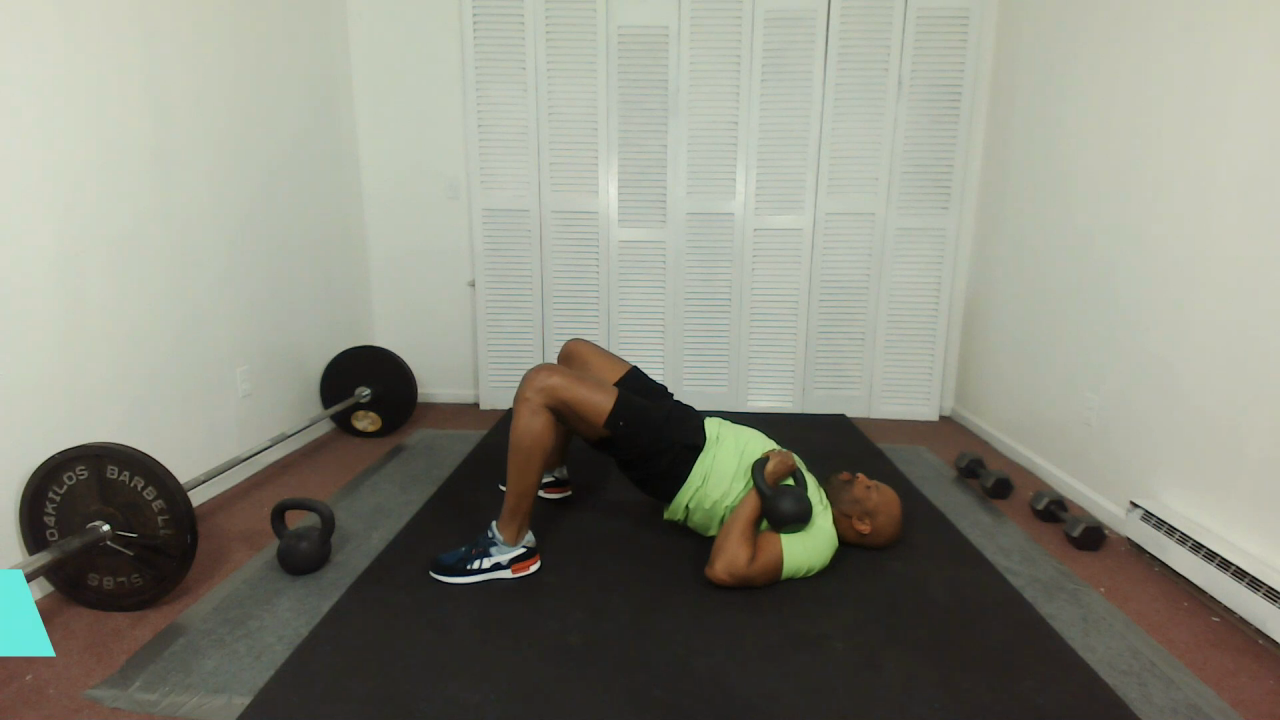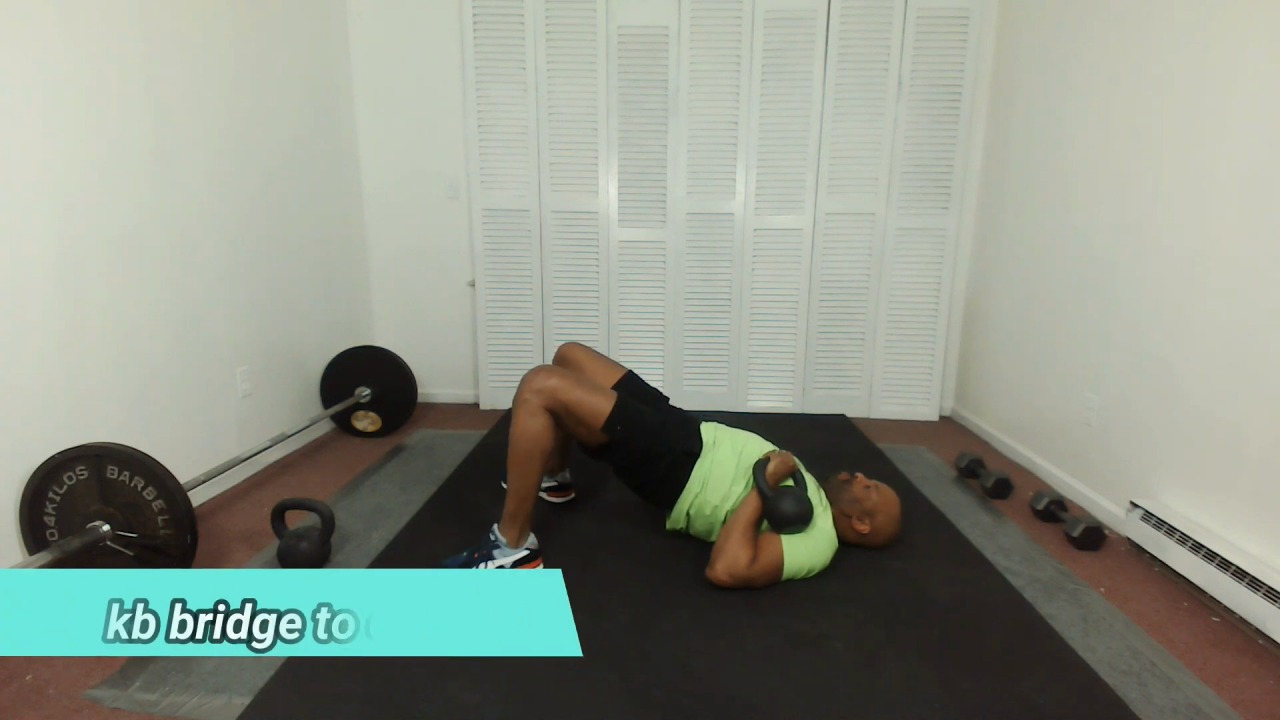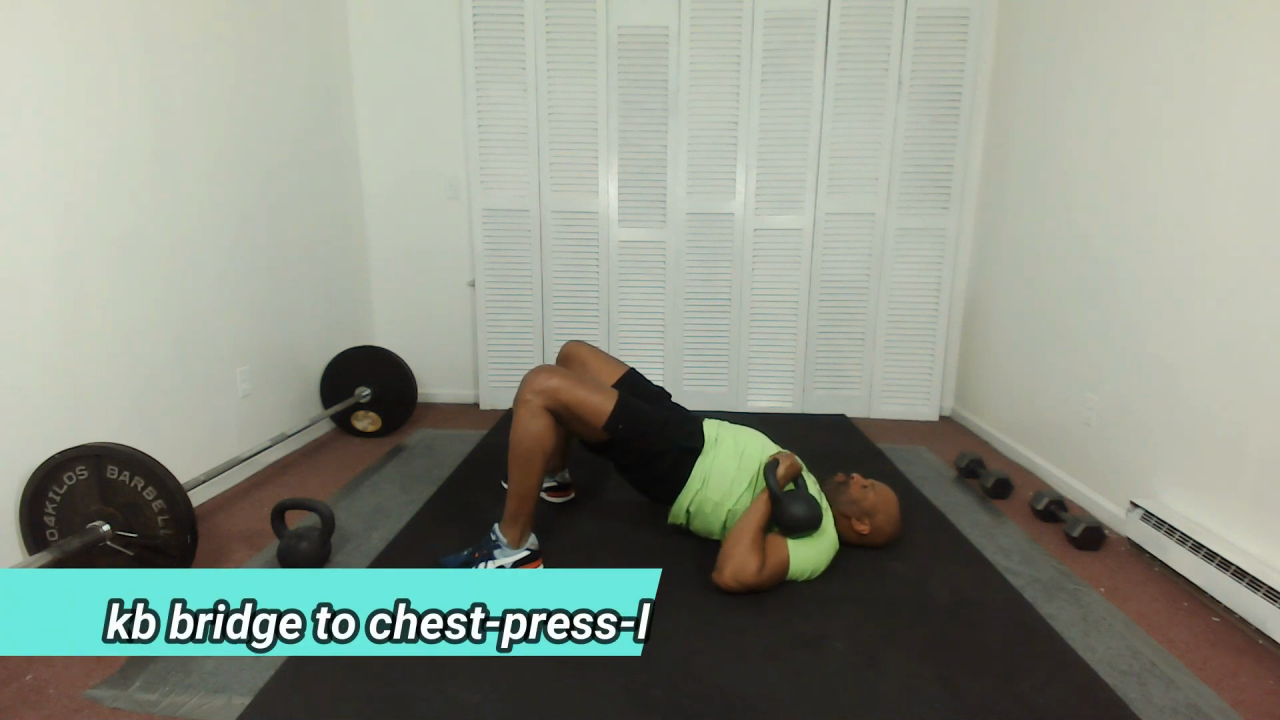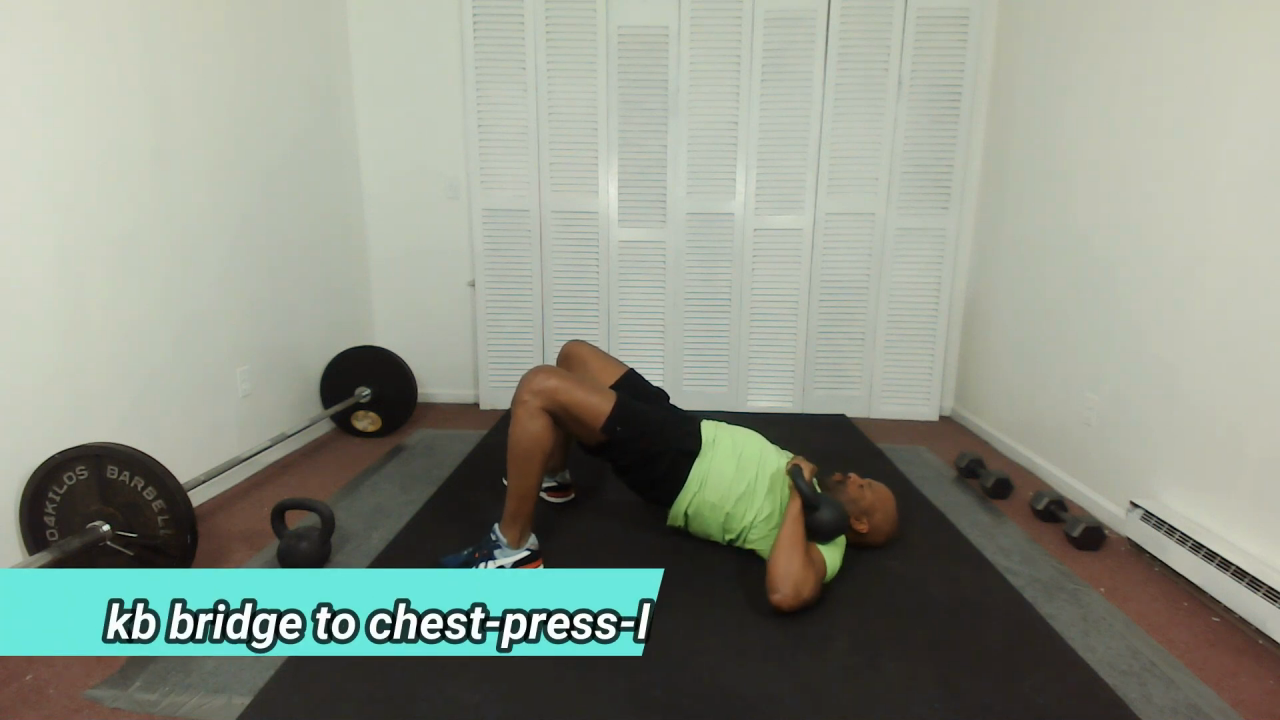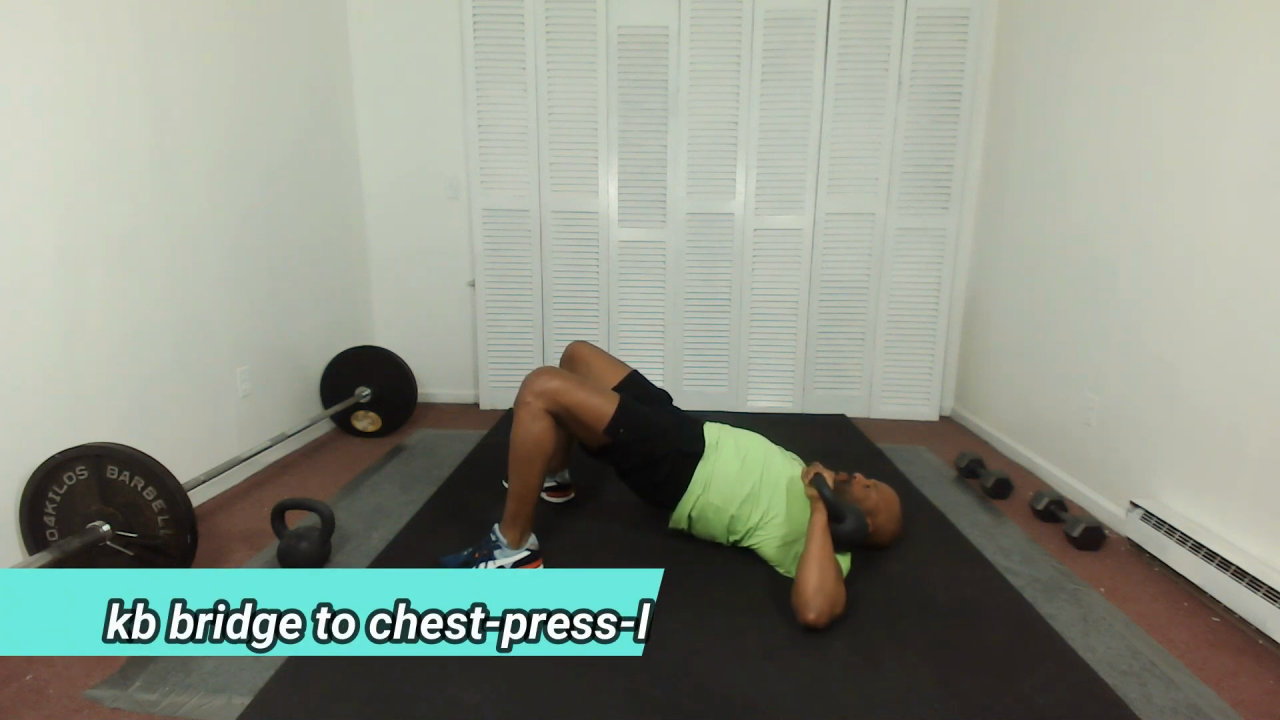
dt=0.5s
person 1, frame 1
left shoulder: (815, 540)
right shoulder: (812, 492)
left elbow: (723, 568)
left wrist: (764, 484)
left hip: (674, 460)
right hip: (692, 430)
left knee: (542, 385)
right knee: (575, 353)
left ankle: (510, 543)
right ankle: (550, 475)
person 1, frame 2
left shoulder: (816, 540)
right shoulder: (813, 493)
left elbow: (724, 569)
left wrist: (764, 484)
left hip: (672, 468)
right hip: (688, 436)
left knee: (539, 387)
right knee: (569, 356)
left ankle: (512, 546)
right ankle: (552, 478)
person 1, frame 3
left shoulder: (817, 541)
right shoulder: (812, 493)
left elbow: (732, 573)
left wrist: (772, 487)
left hip: (675, 463)
right hip: (690, 432)
left knee: (541, 387)
right knee: (574, 353)
left ankle: (513, 546)
right ankle: (552, 477)
person 1, frame 4
left shoulder: (824, 542)
right shoulder: (816, 497)
left elbow: (785, 594)
left wrist: (796, 497)
left hip: (673, 465)
right hip: (688, 436)
left knee: (538, 388)
right knee: (574, 354)
left ankle: (513, 546)
right ankle: (552, 478)
person 1, frame 5
left shoulder: (830, 546)
right shoulder: (808, 483)
left elbow: (814, 611)
left wrist: (820, 508)
left hip: (676, 468)
right hip: (690, 435)
left knee: (541, 389)
right knee: (578, 354)
left ankle: (513, 545)
right ankle: (553, 478)
